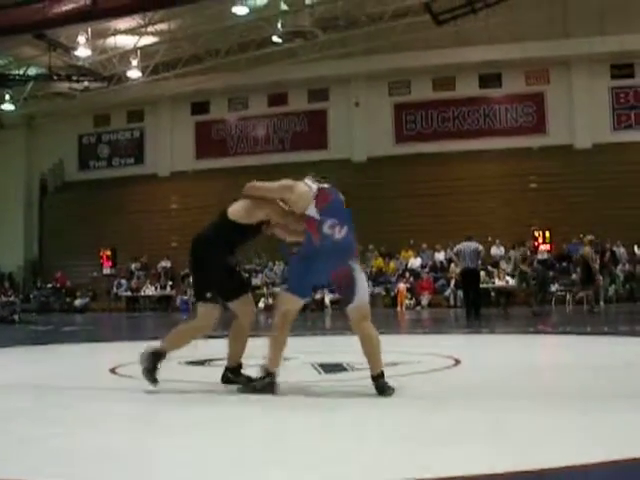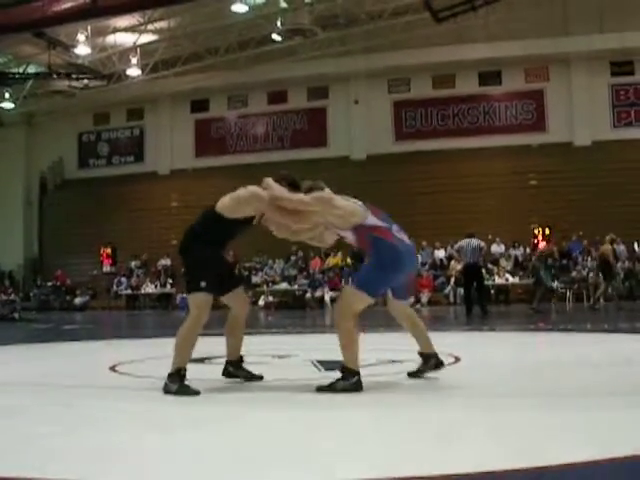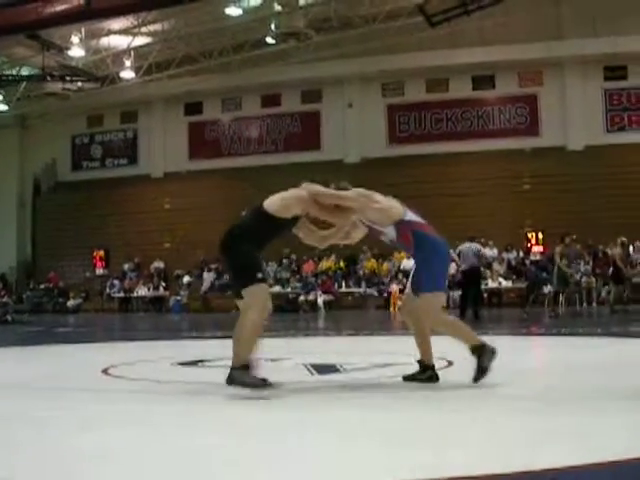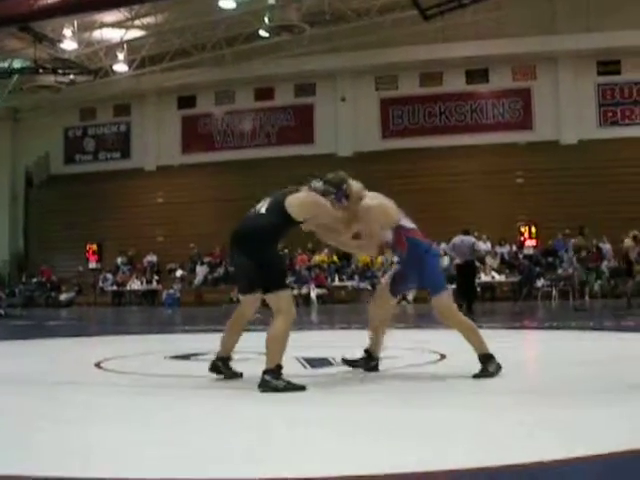
dt=0.4s
person 1, frame 1
left shoulder: (266, 216)
right shoulder: (260, 203)
left elbow: (291, 234)
right elbow: (297, 224)
left hip: (221, 258)
right hip: (206, 255)
left knee: (247, 313)
right knee: (207, 322)
left ankle: (232, 371)
right ankle: (155, 356)
person 1, frame 2
left shoulder: (261, 207)
right shoulder: (254, 196)
left elbow: (288, 231)
right elbow: (290, 218)
left hip: (212, 252)
right hip: (197, 248)
left knee: (241, 305)
right knee: (200, 314)
left ankle: (233, 364)
right ankle: (175, 377)
person 1, frame 3
left shoulder: (295, 213)
right shoulder: (297, 197)
left elbow: (320, 241)
right elbow: (338, 216)
left wrist: (348, 225)
left hip: (240, 246)
right hip: (239, 245)
left knee: (251, 310)
right knee: (261, 305)
left ankle: (238, 370)
right ankle: (243, 367)
person 1, frame 4
left shoulder: (287, 195)
right shoulder: (312, 200)
left elbow: (308, 223)
right elbow: (343, 224)
right wrist: (351, 202)
left hip: (240, 243)
right hip: (259, 246)
left knee: (247, 307)
right knee: (285, 311)
left ankle: (221, 360)
right ankle: (271, 375)
person 2, frame 1
left shoulder: (295, 187)
right shoulder: (337, 196)
left elbow: (250, 189)
left hip: (317, 252)
right hip: (346, 255)
left knee: (284, 313)
right knee: (362, 320)
left ankle: (268, 377)
right ankle: (379, 379)
person 2, frame 2
left shoulder: (326, 201)
right shoulder: (339, 211)
left elbow: (280, 198)
right elbow: (322, 241)
left wrist: (269, 183)
left hip: (389, 257)
right hip: (408, 256)
left knee: (344, 311)
right knee: (400, 310)
left ankle: (351, 375)
right ankle: (431, 358)
person 2, frame 3
left shoulder: (363, 199)
right shoulder: (365, 213)
left elbow: (324, 195)
right elbow: (348, 237)
left wrist: (308, 187)
left hip: (432, 252)
right hip: (426, 254)
left knee: (431, 314)
right knee: (409, 310)
left ankle: (482, 350)
right ankle: (427, 368)
person 2, frame 4
left shoulder: (369, 206)
right shoulder: (363, 204)
left elbow: (370, 247)
left hip: (422, 256)
right hip: (407, 259)
left knee: (446, 313)
right knee: (378, 304)
left ankle: (489, 360)
right ankle: (372, 357)
